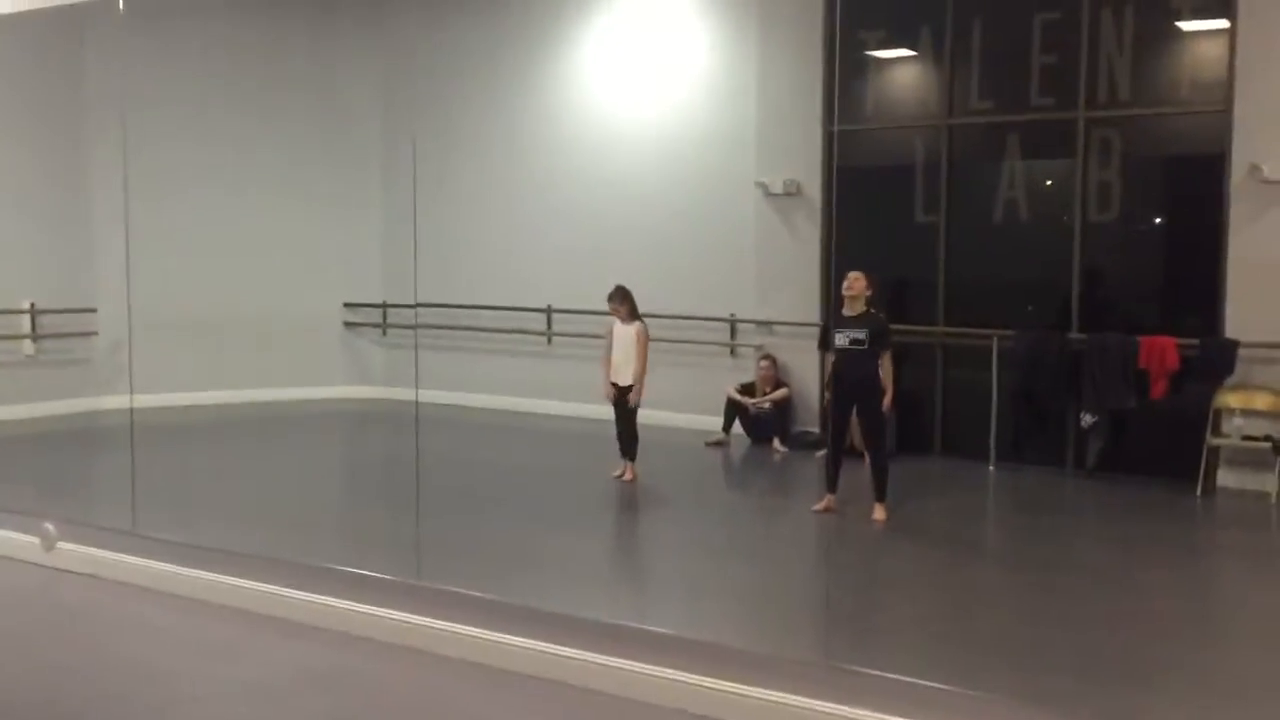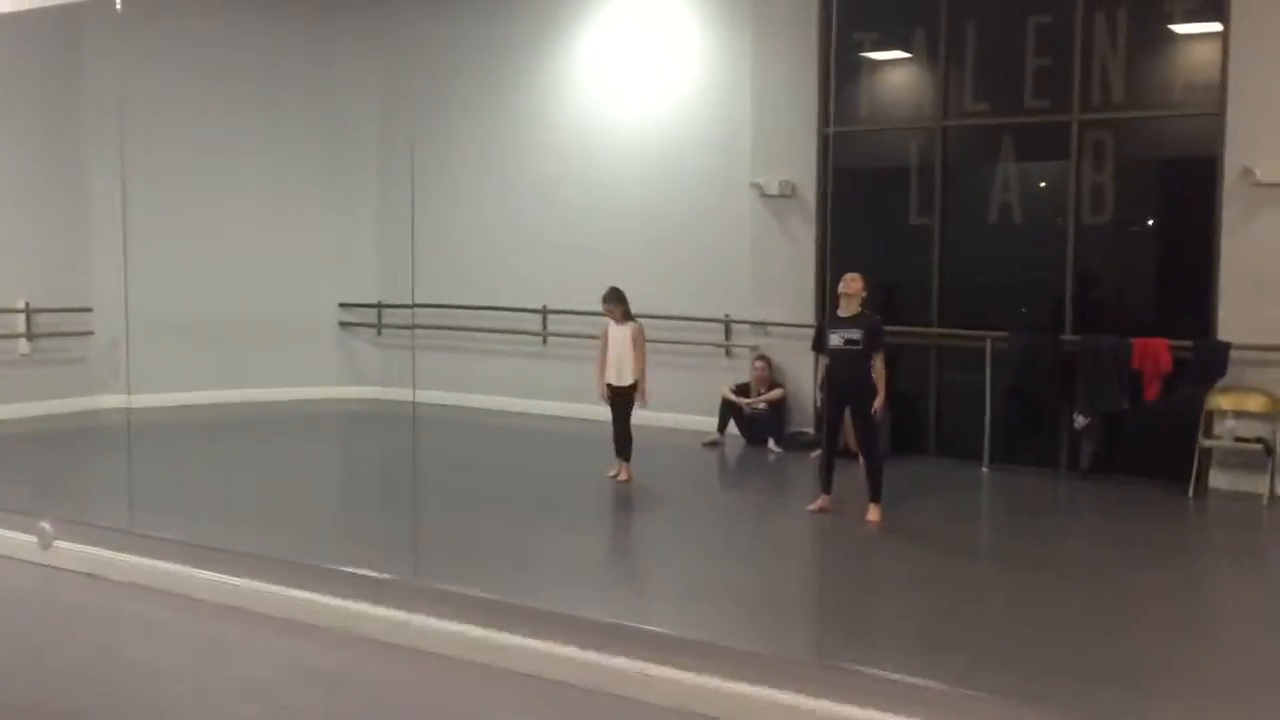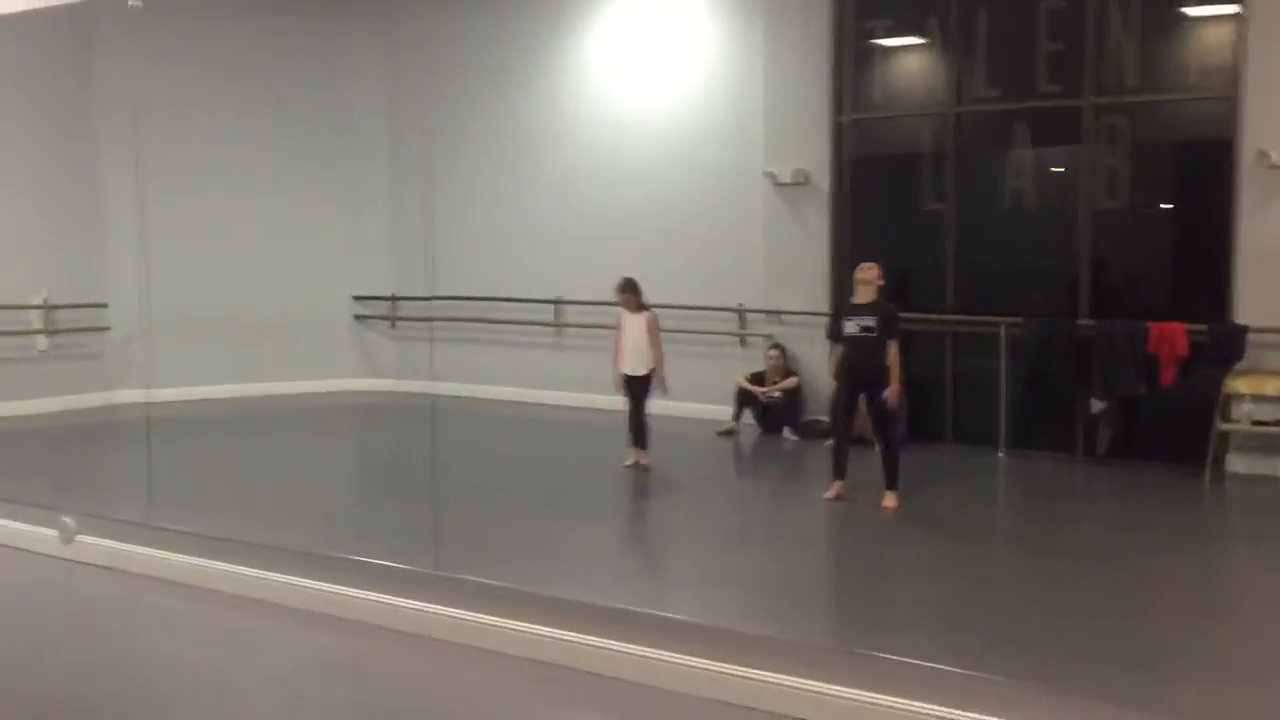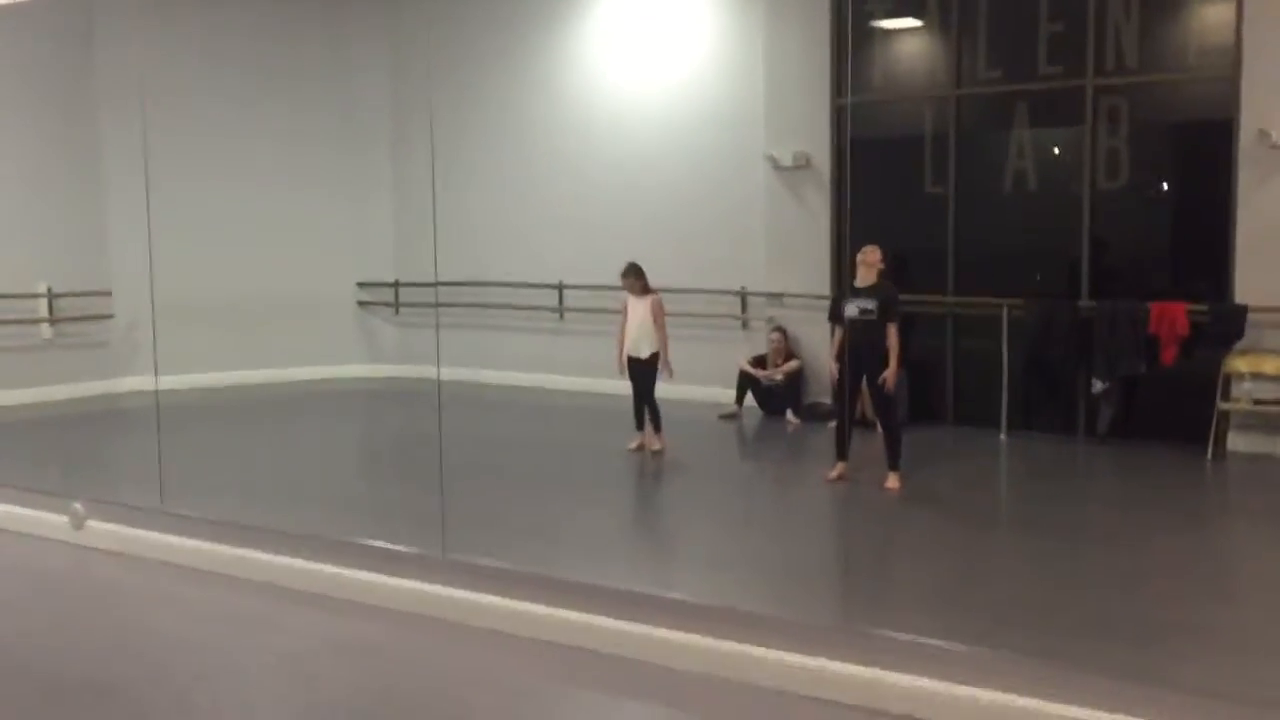
dt=0.2s
person 1, frame 1
left shoulder: (876, 322)
right shoulder: (832, 322)
left elbow: (885, 358)
left wrist: (888, 392)
right wrist: (827, 388)
left hip: (869, 391)
right hip: (839, 390)
left knee: (875, 446)
right knee: (834, 443)
left ankle: (880, 503)
right ankle: (830, 496)
person 1, frame 2
left shoulder: (871, 323)
right shoulder: (827, 323)
left elbow: (878, 360)
right elbow: (823, 359)
left wrist: (881, 394)
right wrist: (819, 390)
left hip: (862, 392)
right hip: (833, 390)
left knee: (869, 447)
right knee: (827, 443)
left ankle: (874, 503)
right ankle: (824, 496)
person 1, frame 3
left shoulder: (885, 310)
right shoulder: (843, 311)
left elbow: (892, 348)
right elbow: (837, 347)
left wrist: (894, 382)
right wrist: (834, 378)
left hip: (876, 379)
right hip: (848, 378)
left knee: (884, 433)
right knee: (840, 428)
left ankle: (890, 490)
right ankle: (838, 483)
person 1, frame 4
left shoulder: (886, 292)
right shoulder: (844, 294)
left elbow: (892, 330)
right elbow: (839, 329)
left wrist: (893, 366)
right wrist: (834, 360)
left hip: (877, 361)
right hip: (849, 360)
left knee: (886, 415)
right knee: (842, 411)
left ankle: (893, 471)
right ankle: (841, 464)
person 2, frame 1
left shoulder: (639, 328)
right shoulder: (613, 326)
left elbow: (642, 362)
right elbow: (607, 356)
left wrist: (637, 389)
right wrist: (607, 383)
left hip: (632, 384)
right hip: (616, 383)
left knee: (630, 424)
right knee: (619, 424)
left ankle: (631, 466)
right ankle: (624, 463)
person 2, frame 2
left shoulder: (634, 328)
right shoulder: (608, 327)
left elbow: (641, 361)
right elbow: (602, 357)
left wrist: (641, 389)
right wrist: (601, 384)
left hip: (628, 384)
right hip: (612, 383)
left knee: (623, 424)
right knee: (616, 424)
left ankle: (626, 466)
right ankle: (619, 463)
person 2, frame 3
left shoulder: (648, 317)
right shoulder: (622, 317)
left elbow: (656, 348)
right elbow: (618, 346)
left wrist: (660, 376)
right wrist: (617, 373)
left hip: (644, 372)
right hip: (627, 373)
left knee: (637, 412)
right knee: (633, 412)
left ankle: (643, 452)
right ankle: (635, 451)
person 2, frame 4
left shoulder: (654, 301)
right shoulder: (628, 301)
left elbow: (661, 331)
right elbow: (623, 329)
left wrist: (665, 358)
right wrist: (619, 356)
left hip: (650, 355)
right hip: (632, 355)
left knee: (648, 396)
right knee: (637, 396)
left ankle: (658, 437)
right ankle: (640, 436)
